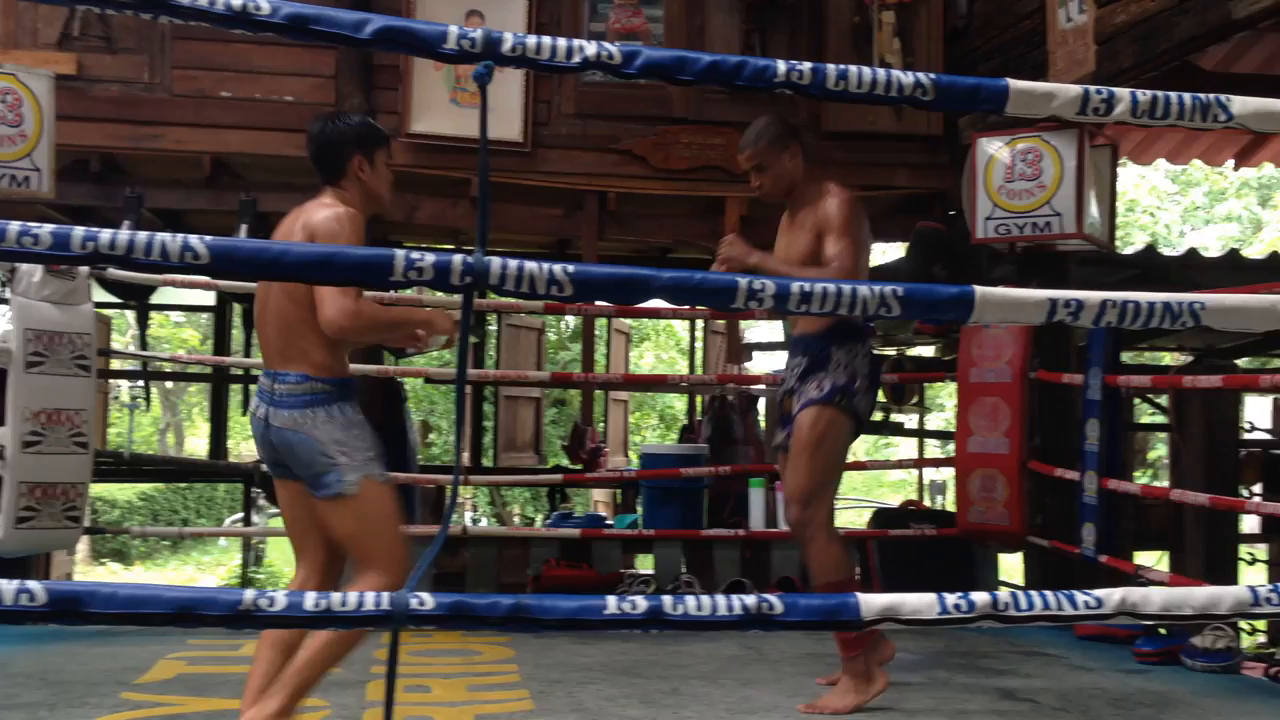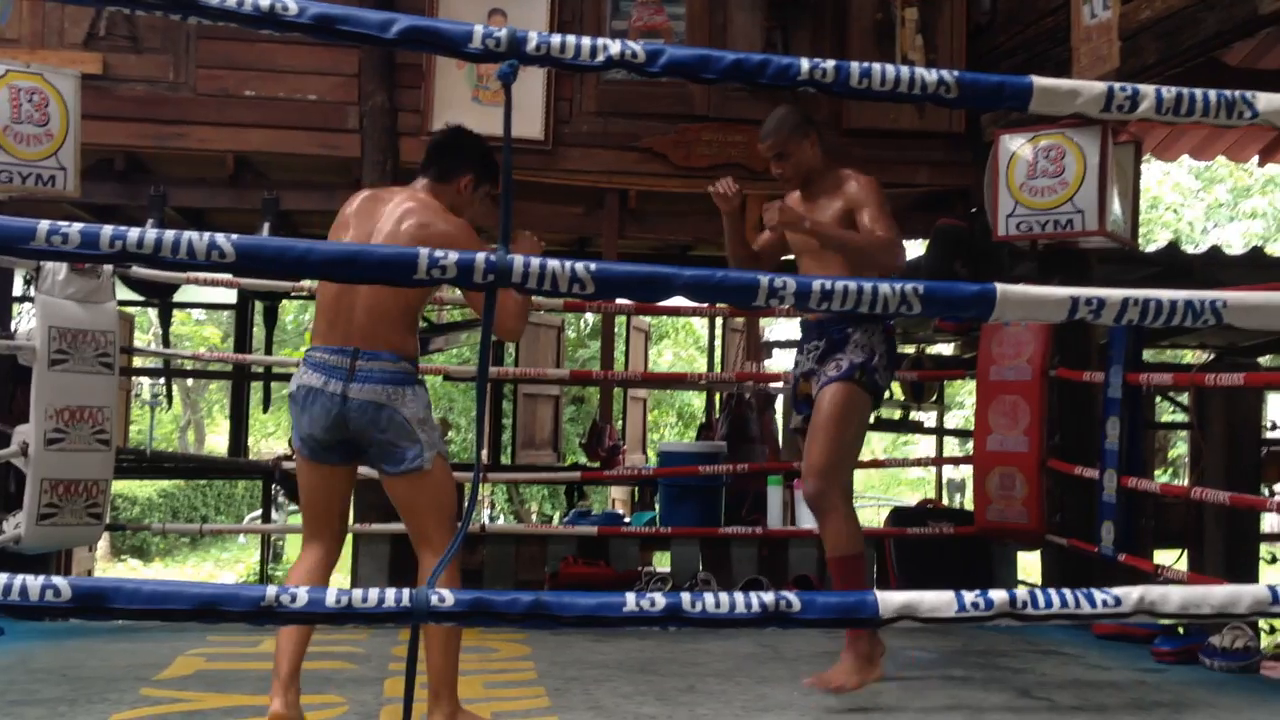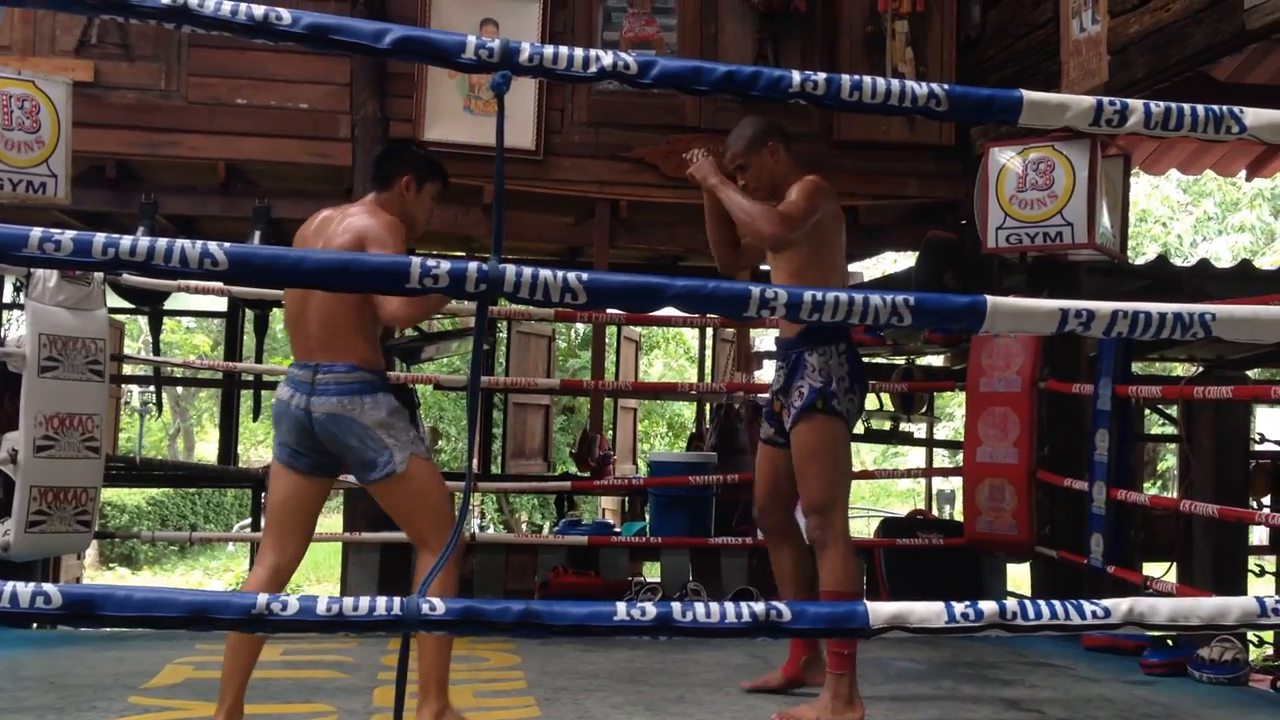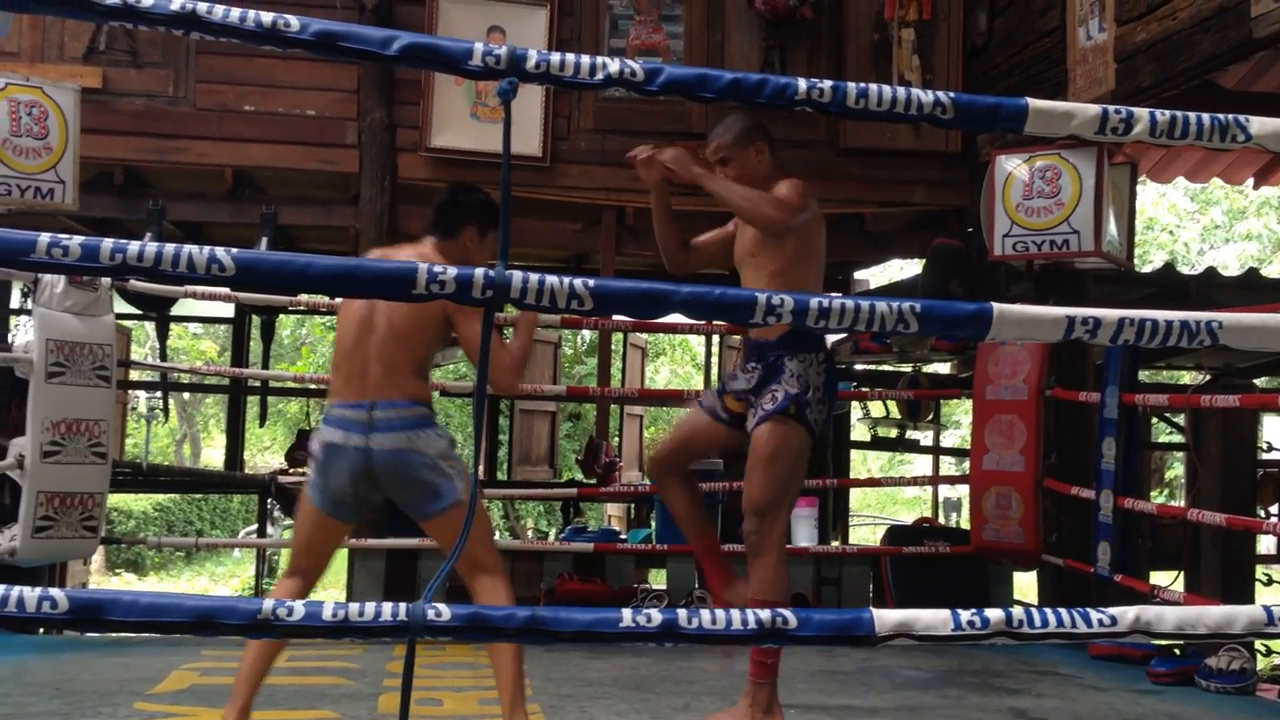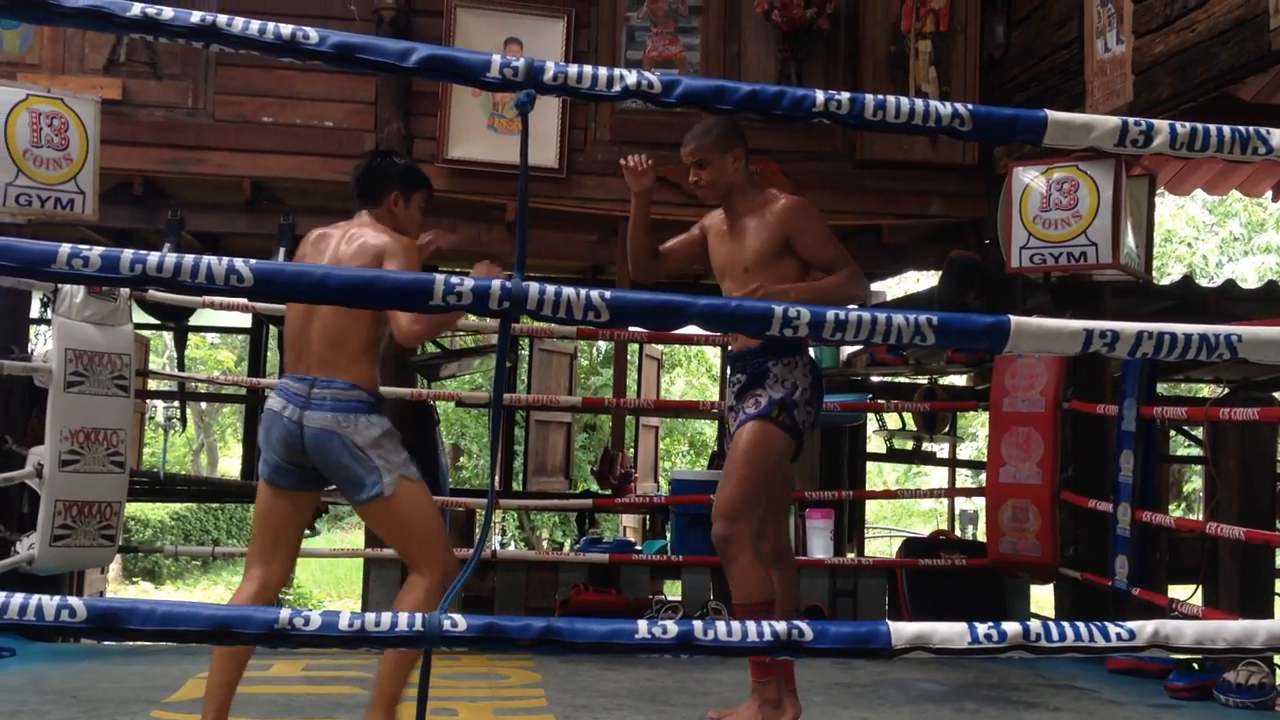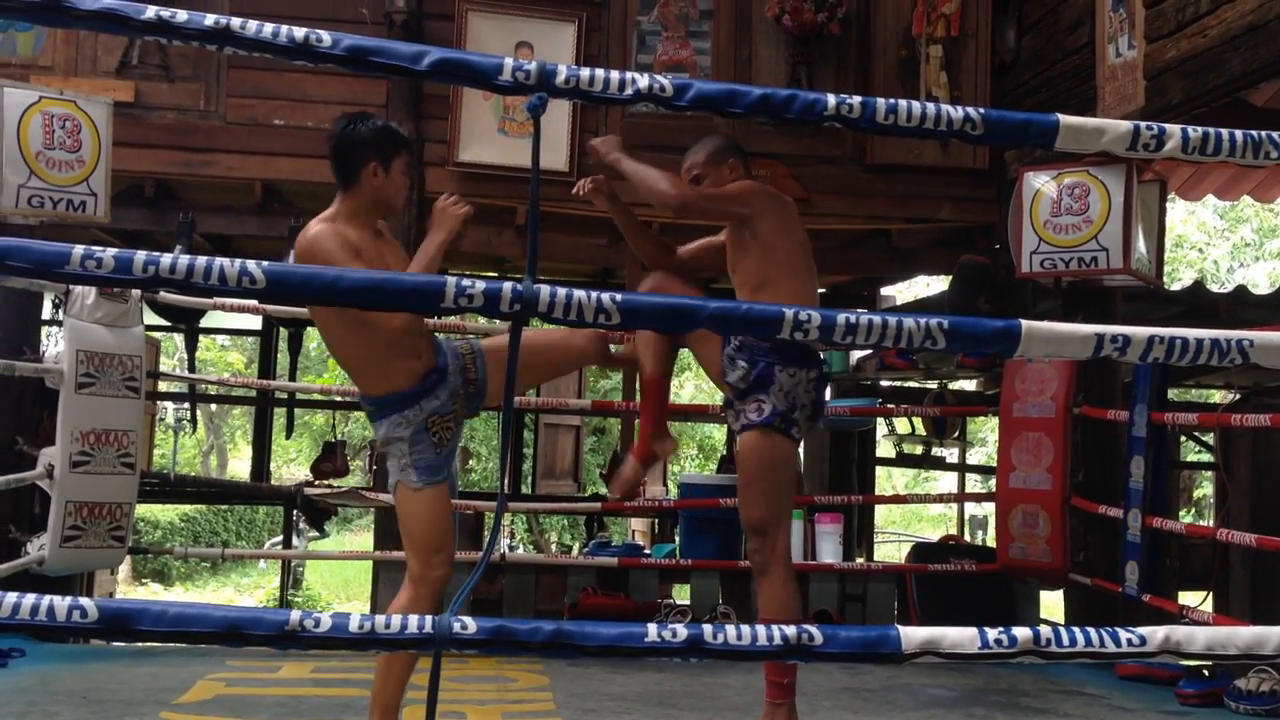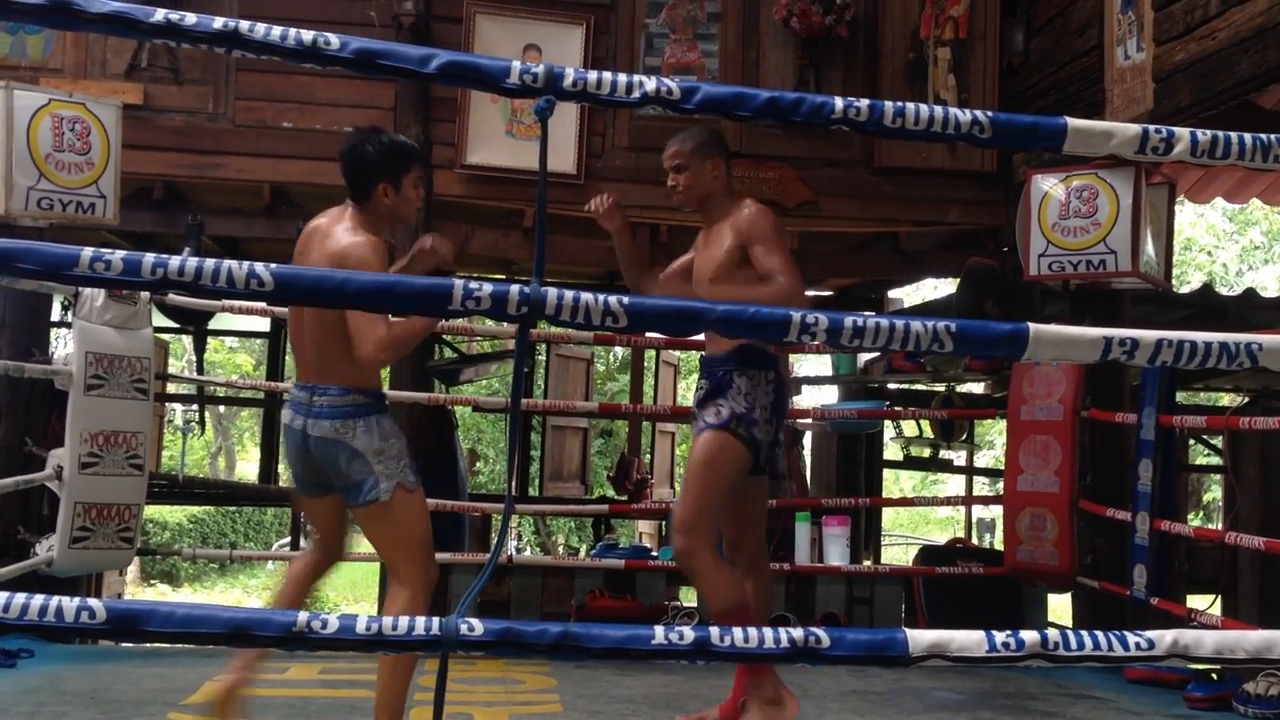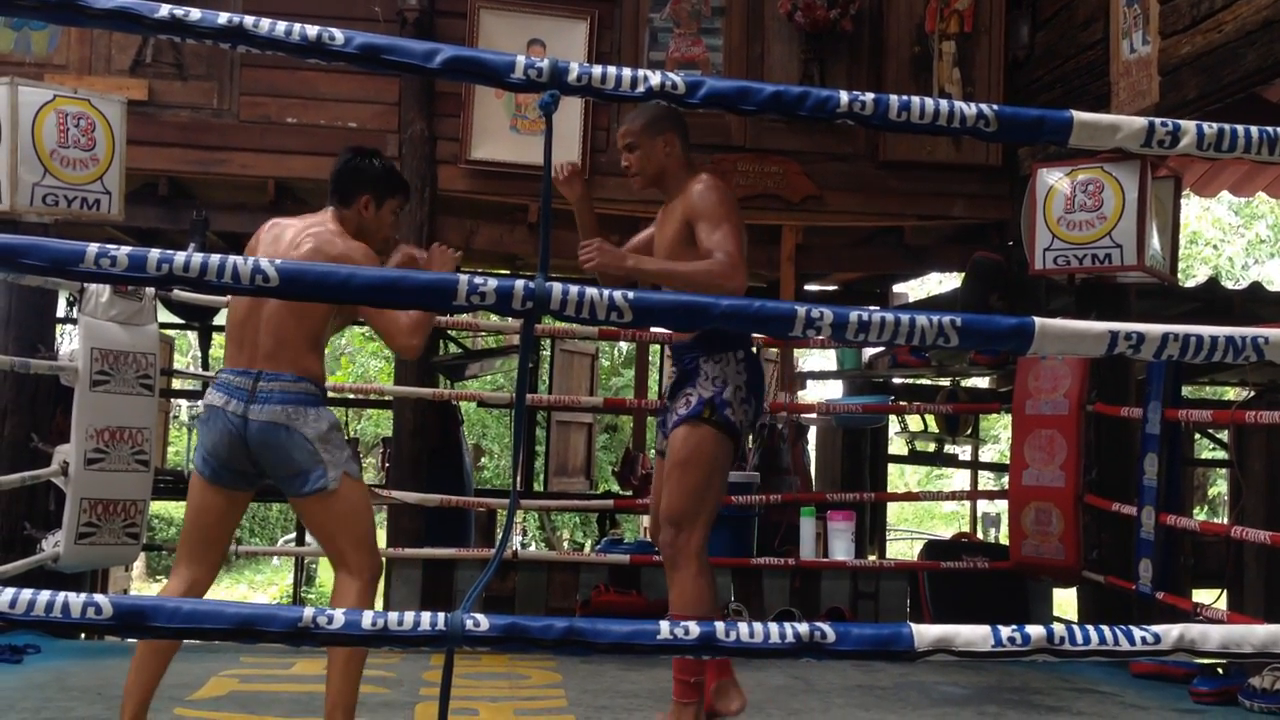
dt=0.5s
person 1, frame 1
left shoulder: (838, 206)
right shoulder: (788, 216)
left elbow: (842, 285)
left wrist: (757, 264)
right wrist: (741, 275)
left hip: (839, 364)
right hip: (801, 365)
left knee: (804, 511)
right knee: (804, 517)
left ankle: (858, 670)
right ankle: (870, 641)
person 1, frame 2
left shoulder: (858, 189)
right shoulder: (796, 203)
left elbow: (891, 257)
right elbow: (746, 270)
left wrist: (805, 226)
right wrist: (731, 216)
left hip: (855, 342)
right hip: (811, 348)
left knee: (821, 485)
right knee: (826, 496)
left ankle: (860, 647)
right ankle: (864, 638)
person 1, frame 3
left shoulder: (811, 190)
right shoulder: (783, 208)
left elbow: (775, 235)
right elbow: (733, 258)
left wrist: (717, 184)
right wrist: (712, 191)
left hip: (821, 363)
right hip: (795, 366)
left knee: (825, 524)
right knee: (771, 517)
right ankle: (802, 660)
person 1, frame 4
left shoulder: (792, 194)
right shoulder: (740, 222)
left elbow: (774, 219)
right elbow: (680, 262)
left wrist: (699, 175)
right wrist: (659, 192)
left hip: (795, 367)
right hip: (754, 368)
left knee: (762, 527)
right knee: (663, 459)
right ankle: (725, 588)
person 1, frame 5
left shoulder: (787, 212)
right shoulder: (710, 227)
left elbow: (854, 285)
right elbow: (644, 269)
left wrist: (785, 294)
right wrist: (640, 200)
left hip: (783, 376)
right hip: (743, 381)
left knee: (731, 528)
right knee: (763, 541)
person 1, frame 6
left shoulder: (757, 199)
right shoulder: (736, 231)
left elbow: (677, 200)
right elbow: (665, 260)
left wrist: (620, 158)
right wrist: (613, 205)
left hip: (782, 374)
right hip: (751, 364)
left knee: (765, 547)
right knee: (656, 290)
right ankle: (646, 447)
person 1, frame 7
left shoulder: (752, 219)
right shoulder: (709, 236)
left elbow: (789, 293)
right elbow: (652, 291)
left wrist: (701, 296)
right wrist: (620, 234)
left hip: (747, 387)
right hip: (720, 391)
left knee: (690, 540)
right knee: (741, 552)
person 1, frame 8
left shoulder: (706, 193)
right shoulder: (669, 211)
left elbow: (731, 278)
right elbow: (611, 275)
left wrist: (635, 263)
right wrist: (580, 205)
left hip: (718, 372)
right hip: (692, 375)
left knee: (679, 541)
right knee: (670, 533)
person 2, frame 1
left shoulder: (297, 220)
right shoulder: (339, 218)
right elbow: (337, 319)
left wrist: (398, 331)
right wrist: (416, 316)
left hip: (275, 405)
right hip: (316, 408)
left knee: (318, 569)
right knee: (384, 571)
person 2, frame 2
left shoulder: (357, 203)
right shoulder: (447, 229)
right elbow: (508, 327)
right wrist: (521, 260)
left hip: (317, 381)
right hip: (386, 388)
left knee: (318, 547)
right knee: (438, 550)
person 2, frame 3
left shoulder: (316, 223)
right shoulder: (381, 226)
right elbow: (398, 309)
left wrist: (398, 255)
left hip: (297, 396)
right hip: (355, 399)
left knee: (275, 562)
right knee: (439, 544)
person 2, frame 4
left shoulder: (369, 262)
right elbow: (504, 379)
right wrist: (529, 314)
left hip: (339, 434)
right hip: (409, 436)
left knee: (297, 578)
right knee: (487, 574)
person 2, frame 5
left shoulder: (314, 240)
right shoulder: (393, 244)
right elbow: (410, 329)
left hip: (288, 408)
right hip: (346, 417)
left knee: (263, 580)
right knee: (434, 568)
person 2, frame 6
left shoulder: (372, 228)
right shoulder: (319, 241)
right elbow: (395, 316)
right wrist: (438, 239)
left hip: (451, 367)
right hip: (404, 414)
left knee: (587, 340)
right knee: (427, 574)
person 2, frame 7
left shoulder: (321, 227)
right shoulder: (360, 246)
right elbow: (373, 351)
left wrist: (409, 265)
left hip: (305, 410)
right hip: (349, 420)
left knee: (321, 553)
right knee: (414, 576)
person 2, frame 8
left shoulder: (271, 230)
right shoulder: (350, 251)
right elbow: (407, 341)
left wrist: (388, 270)
right wrist: (436, 276)
left hip: (225, 402)
right hip: (293, 411)
left knee: (189, 575)
right knee: (359, 568)
